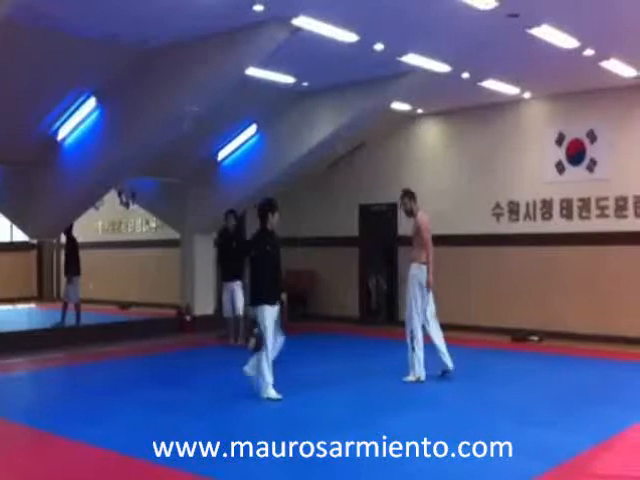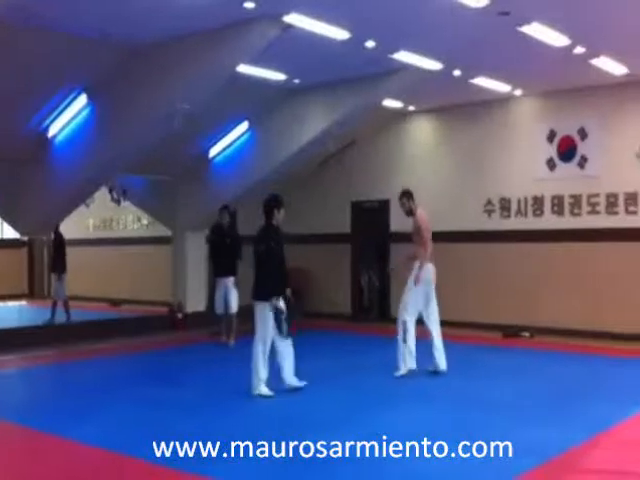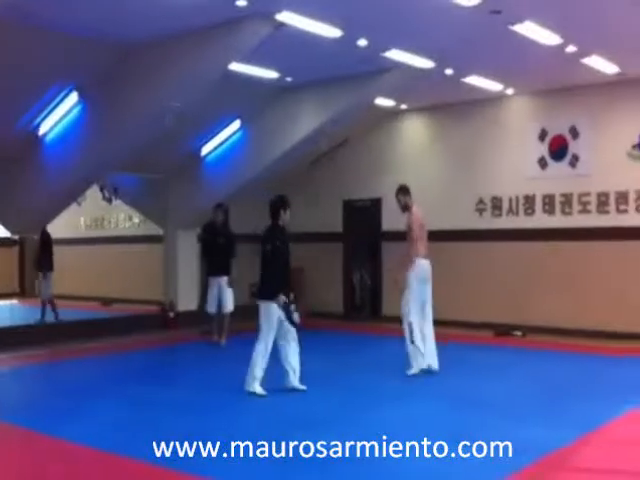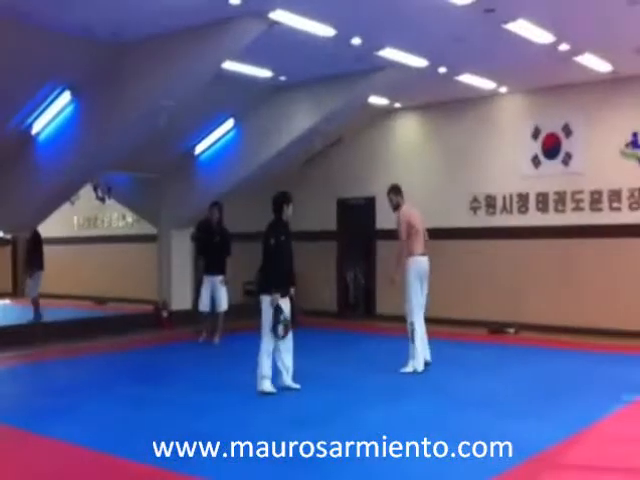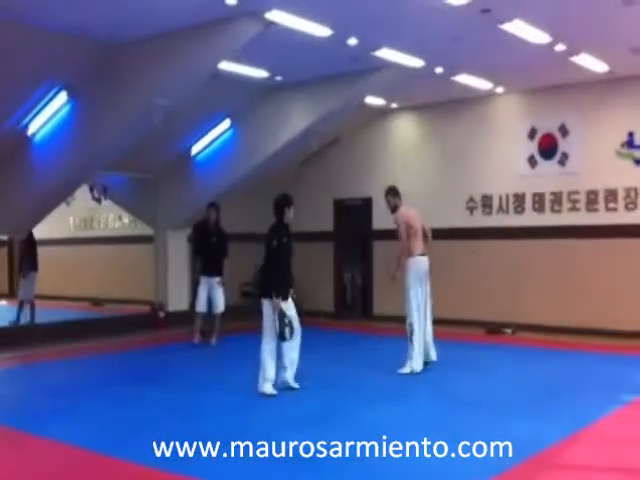
dt=0.2s
person 1, frame 1
left shoulder: (273, 238)
right shoulder: (258, 241)
right elbow: (255, 275)
left wrist: (282, 291)
right wrist: (255, 303)
left hip: (273, 299)
right hip: (263, 300)
left knee: (277, 339)
right knee: (266, 343)
left ankle: (252, 369)
right ankle: (267, 387)
person 1, frame 2
left shoulder: (276, 234)
right shoulder: (263, 236)
right elbow: (261, 270)
left wrist: (285, 288)
right wrist: (270, 297)
left hip: (277, 295)
right hip: (266, 297)
left knee: (284, 337)
right knee: (264, 340)
left ankle: (288, 378)
right ankle: (259, 384)
person 1, frame 3
left shoulder: (282, 235)
right shoulder: (270, 236)
right elbow: (267, 269)
left wrist: (289, 290)
right wrist: (277, 294)
left hip: (281, 295)
right hip: (270, 297)
left knee: (289, 337)
right knee: (265, 339)
left ankle: (293, 379)
right ankle: (253, 382)
person 1, frame 4
left shoulder: (284, 230)
right shoulder: (273, 231)
right elbow: (268, 264)
left wrist: (291, 285)
right wrist: (273, 292)
left hip: (282, 291)
right hip: (271, 292)
left knee: (285, 335)
right knee: (270, 335)
left ankle: (286, 378)
right ankle: (264, 380)
person 1, frame 5
left shoulder: (285, 232)
right shoulder: (275, 234)
right elbow: (271, 267)
left wrist: (289, 287)
right wrist: (275, 296)
left hip: (284, 294)
right hip: (273, 295)
left knee: (294, 331)
right knee: (271, 338)
left ankle: (288, 375)
right ankle: (265, 382)
person 2, frame 1
left shoulder: (420, 219)
right shoulder: (419, 219)
left elbow: (429, 247)
left wrist: (430, 274)
left hip: (418, 270)
right hip: (420, 270)
left knee: (414, 321)
right knee: (429, 319)
left ankle: (417, 372)
right ankle: (446, 362)
person 2, frame 2
left shoulder: (419, 217)
right shoulder: (418, 217)
left elbow: (428, 244)
left wrist: (419, 270)
left hip: (422, 269)
right hip: (426, 269)
left knee: (406, 314)
right knee: (431, 316)
left ankle: (408, 363)
right ankle: (440, 363)
person 2, frame 3
left shoulder: (413, 214)
right shoulder: (415, 214)
left elbow: (414, 244)
left wrist: (405, 270)
right wrist: (407, 266)
left hip: (417, 265)
right hip: (424, 265)
left knee: (410, 313)
right knee: (425, 315)
left ankle: (419, 361)
right ankle: (431, 362)
person 2, frame 4
left shoulder: (402, 214)
right shoulder: (415, 212)
left elbow: (403, 245)
left wrist: (397, 271)
left hip: (414, 262)
right hip: (424, 260)
left knee: (413, 312)
right knee: (418, 311)
left ankle: (416, 362)
right ankle: (423, 356)
person 2, frame 5
left shoulder: (399, 215)
right shoulder: (414, 212)
left elbow: (404, 245)
right elbow: (428, 235)
left wrist: (397, 270)
left hip: (414, 263)
right hip: (424, 260)
left knee: (414, 313)
right knee: (423, 310)
left ankle: (414, 363)
right ankle: (428, 354)
person 3, frame 1
left shoulder: (240, 239)
right shoulder: (222, 239)
left elbow: (244, 261)
right elbow: (220, 262)
left wrist: (242, 279)
right wrist: (222, 280)
left hip: (237, 280)
right hip: (226, 281)
left knee: (239, 312)
right knee: (228, 312)
left ankle: (240, 338)
right ankle: (231, 338)
person 3, frame 2
left shoulder: (234, 235)
right shoulder: (215, 235)
left elbow: (238, 258)
right elbow: (213, 258)
left wrist: (236, 276)
right wrist: (215, 276)
left hip: (230, 276)
right hip: (219, 277)
left knee: (232, 308)
right knee: (221, 309)
left ankle: (232, 336)
right ankle: (224, 335)
person 3, frame 3
left shoulder: (228, 234)
right shoulder: (208, 233)
left elbow: (231, 257)
right elbow: (205, 257)
left wrist: (230, 276)
right wrist: (207, 275)
left hip: (224, 276)
right hip: (212, 276)
left knee: (226, 308)
right knee: (212, 308)
left ankle: (223, 336)
right ankle: (215, 335)
person 3, frame 4
left shoulder: (224, 233)
right shoulder: (204, 232)
left elbow: (227, 255)
right elbow: (200, 256)
left wrist: (225, 275)
right wrist: (201, 273)
left hip: (219, 275)
right hip: (207, 274)
left knee: (220, 307)
right knee: (204, 306)
left ankle: (217, 335)
right ankle: (205, 332)
person 3, frame 5
left shoulder: (221, 234)
right shoulder: (201, 232)
left elbow: (224, 257)
right elbow: (198, 256)
left wrist: (222, 276)
right wrist: (199, 273)
left hip: (216, 276)
right hip: (204, 275)
left knee: (217, 308)
right knee: (200, 307)
left ankle: (214, 335)
right ankle: (197, 334)
